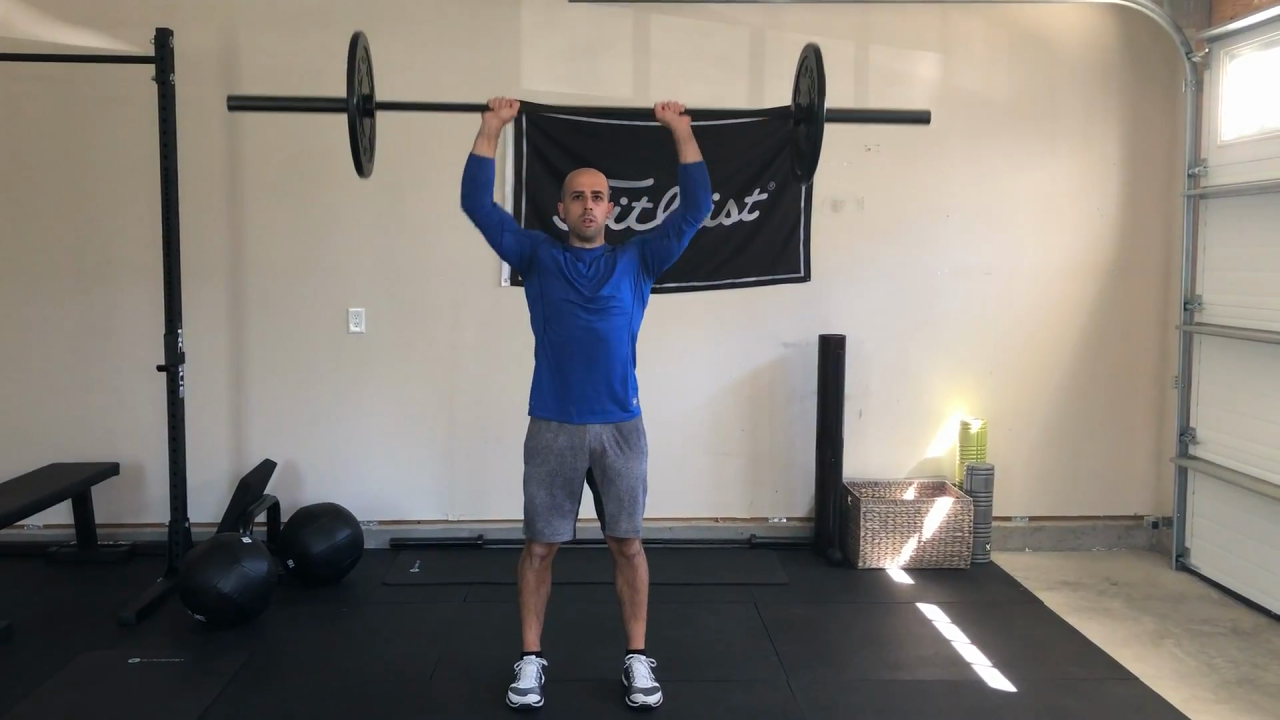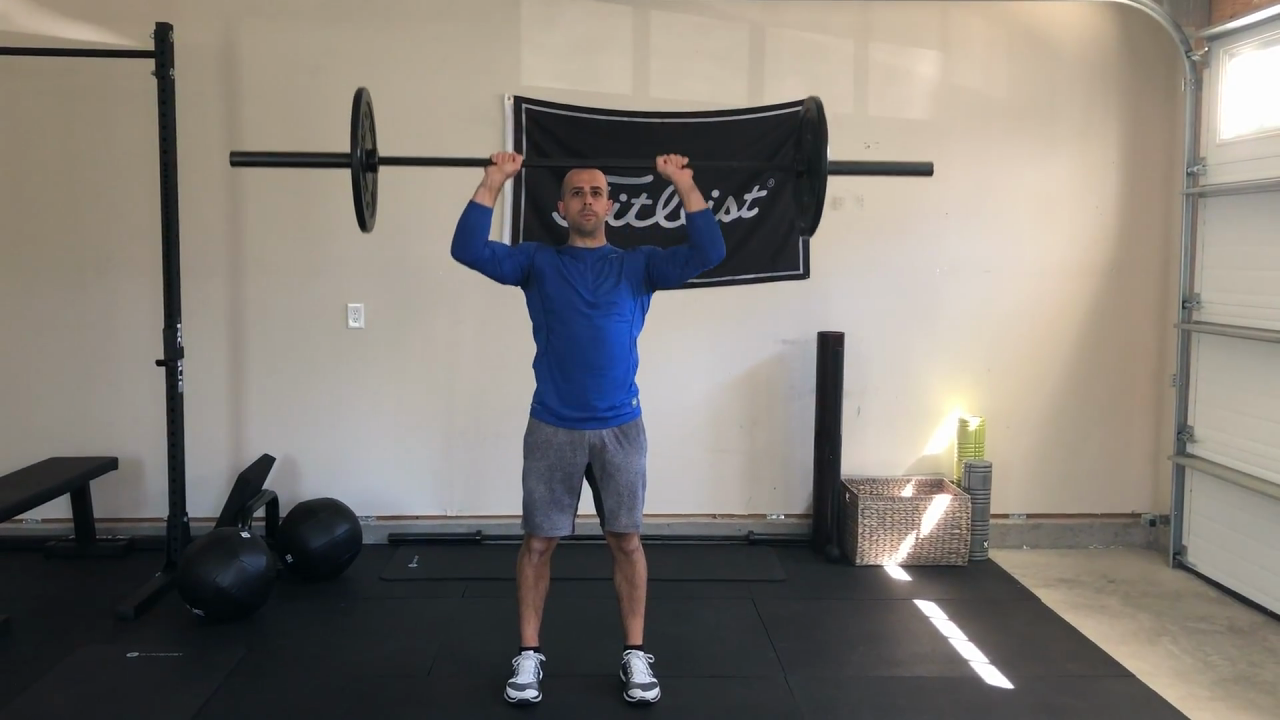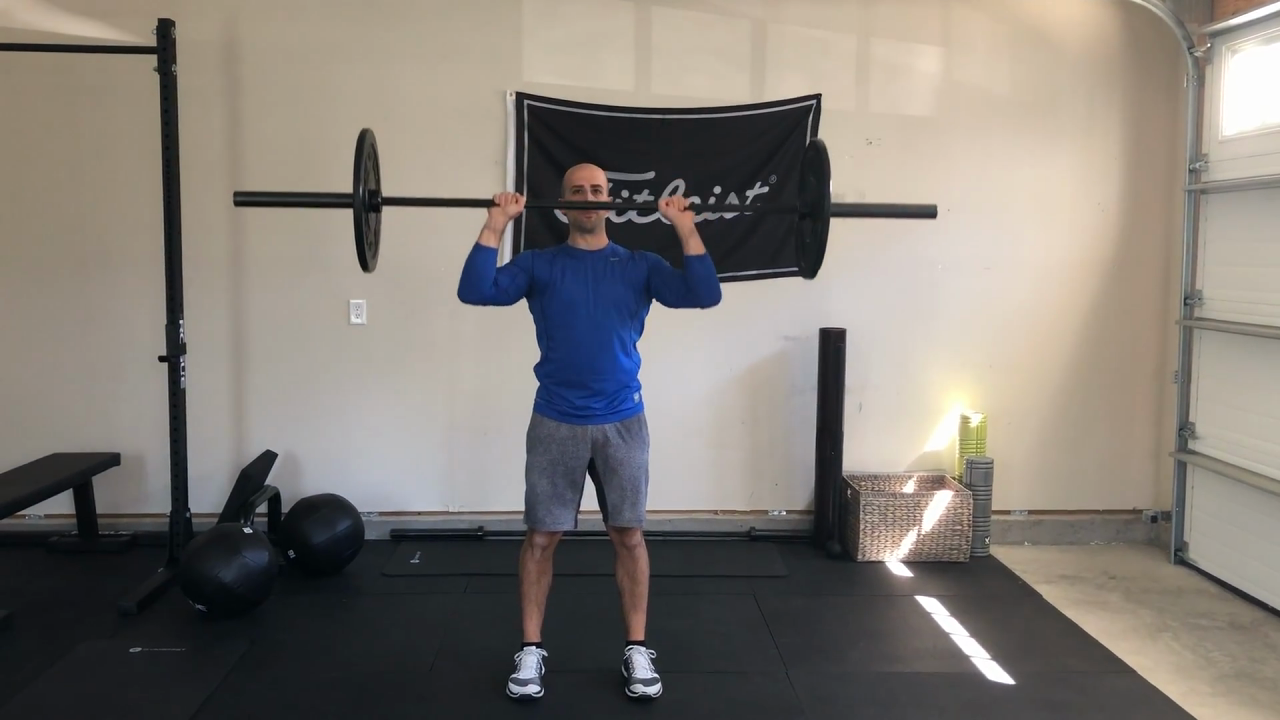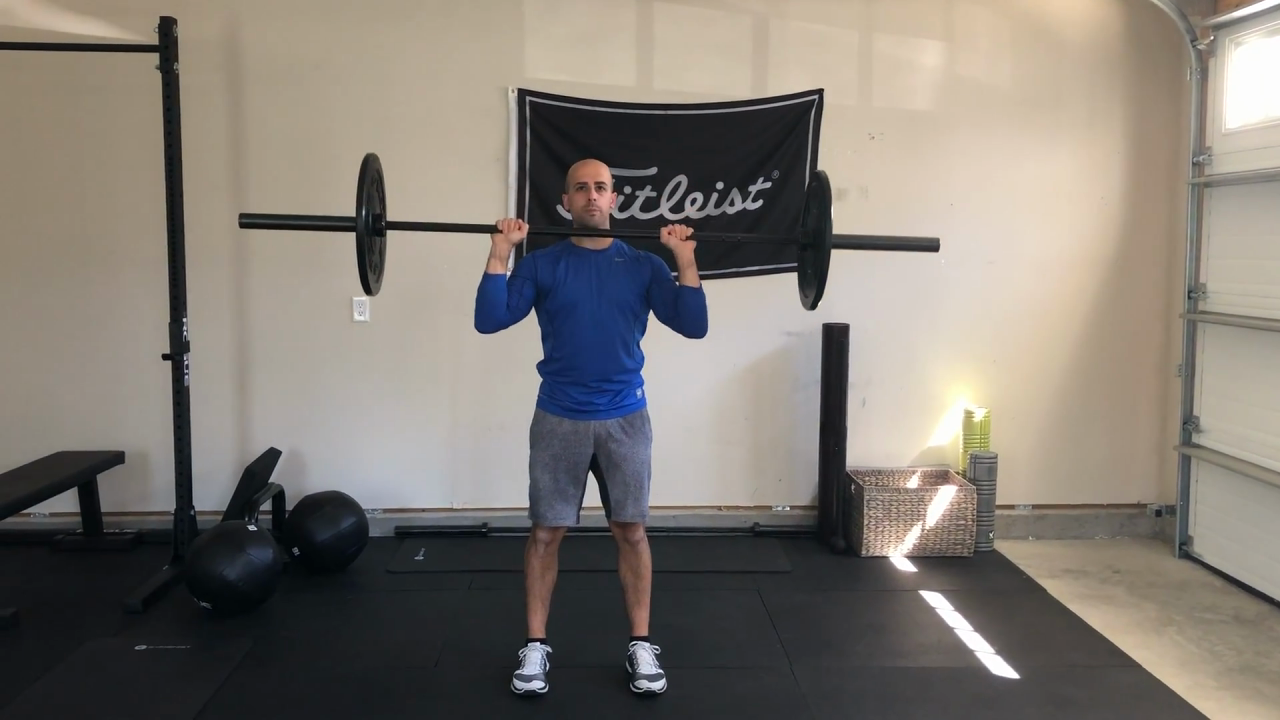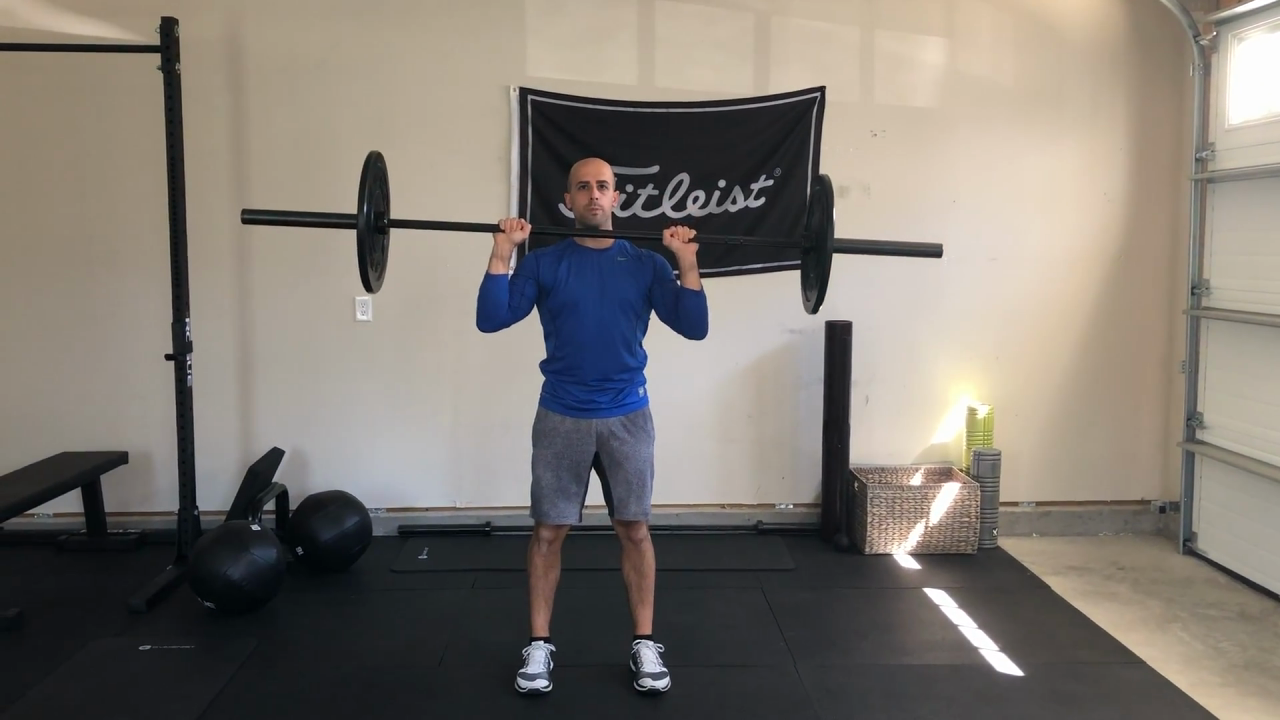
dt=0.4s
person 1, frame 1
left shoulder: (638, 259)
right shoulder: (537, 255)
left elbow: (697, 207)
right elbow: (477, 204)
left wrist: (680, 131)
right wrist: (492, 127)
left hip: (620, 428)
right hip: (552, 429)
left knee: (627, 545)
right knee: (539, 547)
left ankle: (637, 659)
right ankle: (531, 660)
person 1, frame 2
left shoulder: (638, 263)
right shoulder: (537, 260)
left elbow: (708, 253)
right elbow: (468, 250)
left wrist: (684, 185)
right wrist: (492, 181)
left hip: (620, 428)
right hip: (552, 428)
left knee: (625, 541)
right knee: (538, 543)
left ankle: (635, 656)
right ankle: (528, 656)
person 1, frame 3
left shoulder: (640, 265)
right shoulder: (538, 263)
left elbow: (704, 294)
right elbow: (475, 291)
left wrist: (684, 228)
right wrist: (494, 225)
left hip: (622, 421)
right hip: (554, 422)
left knee: (628, 535)
right knee: (541, 537)
left ankle: (636, 650)
right ankle: (530, 650)
person 1, frame 4
left shoulder: (644, 265)
right shoulder: (540, 264)
left elbow: (694, 326)
right elbow: (488, 320)
left wrist: (686, 259)
right wrist: (499, 254)
left hip: (625, 418)
right hip: (558, 418)
left knee: (631, 531)
right knee: (545, 533)
left ankle: (640, 646)
right ankle: (534, 647)
person 1, frame 5
left shoulder: (647, 264)
right shoulder: (543, 263)
left elbow: (695, 327)
right elbow: (490, 319)
left wrist: (688, 262)
right wrist: (501, 255)
left hip: (628, 416)
right hip: (560, 417)
left knee: (634, 529)
right knee: (548, 531)
left ankle: (644, 644)
right ankle: (538, 645)
